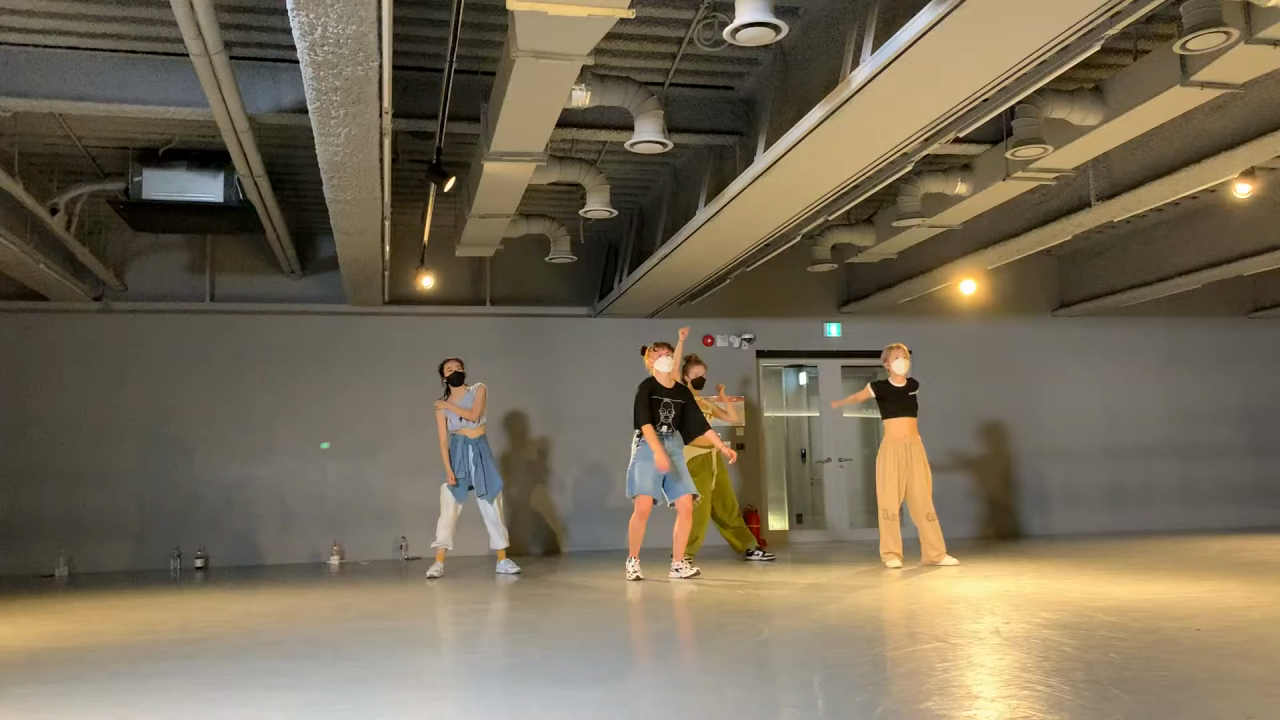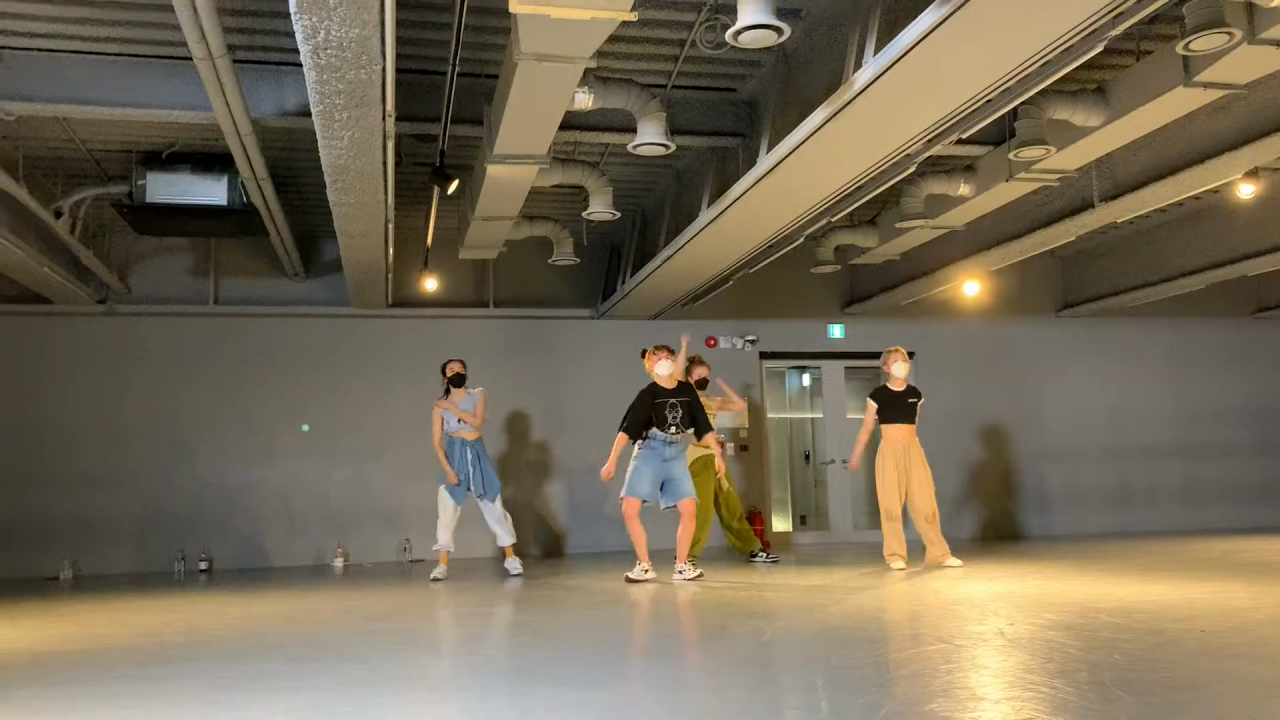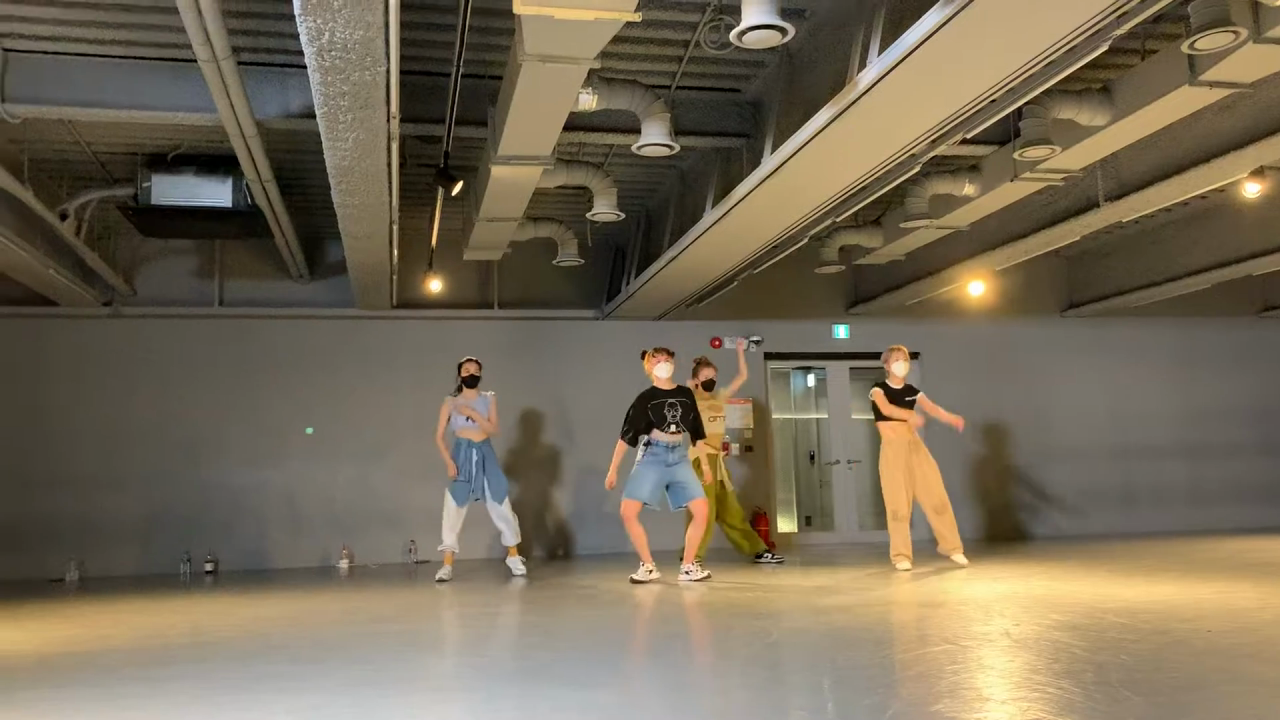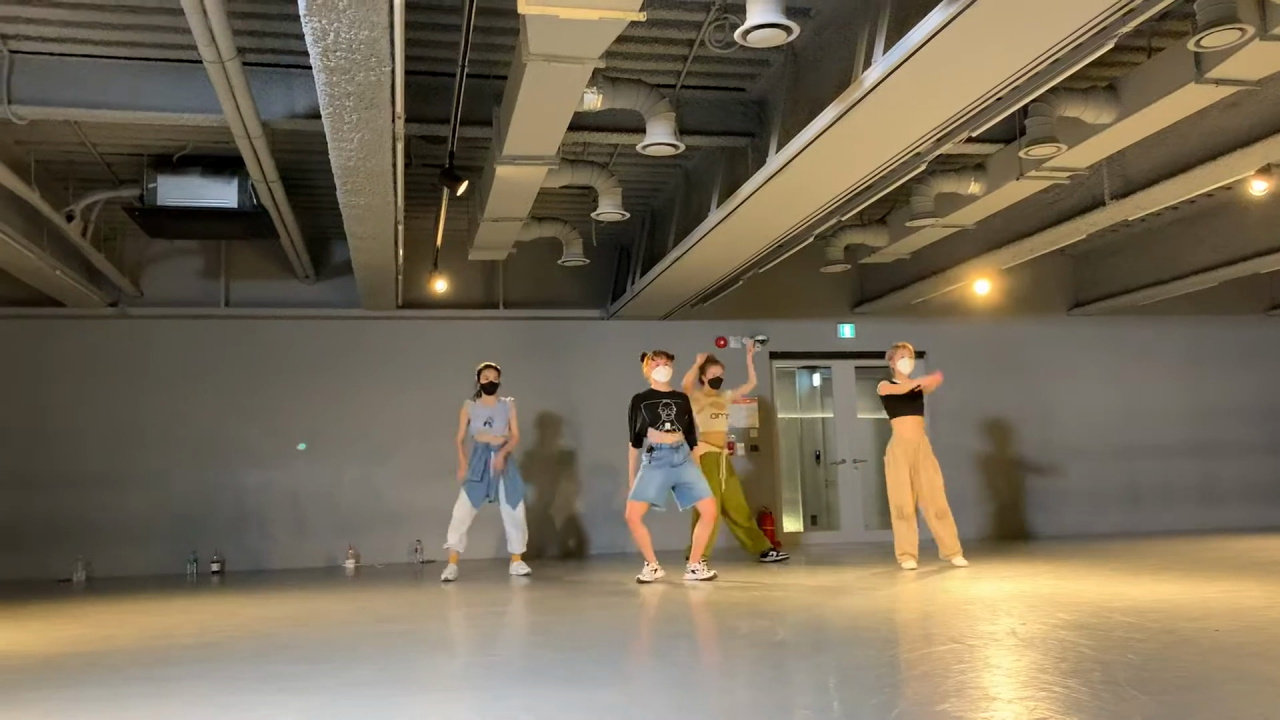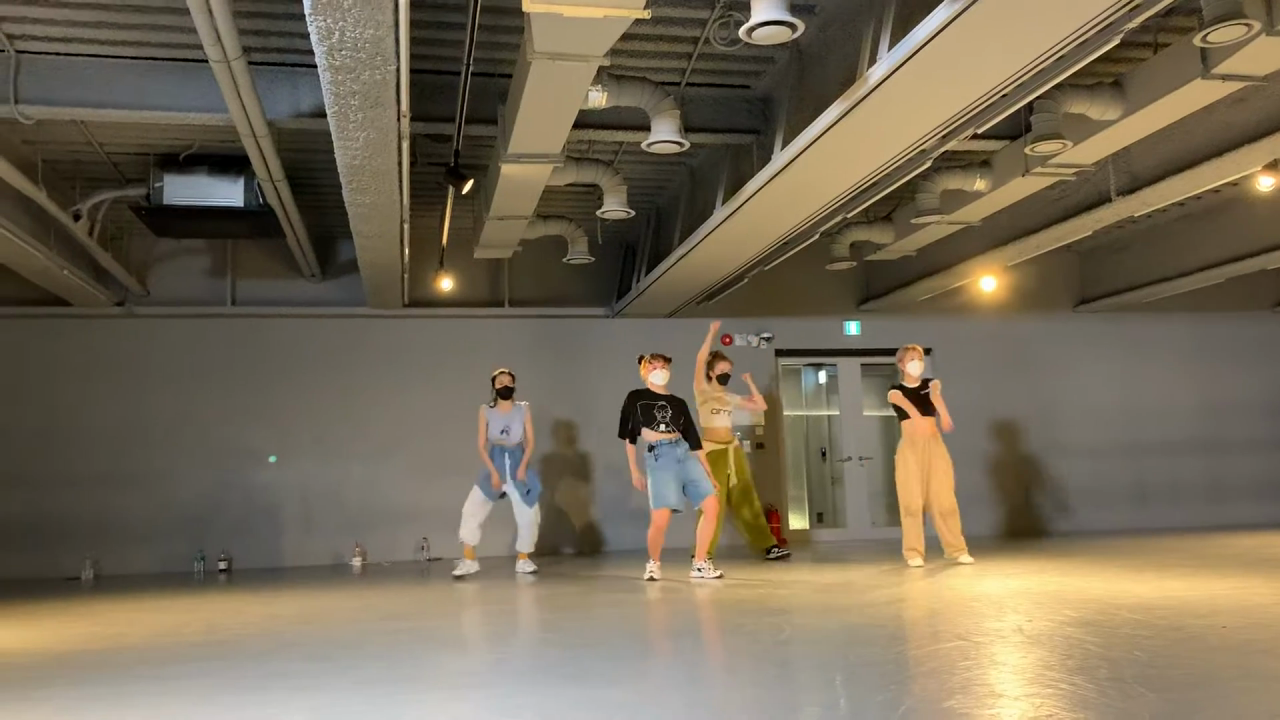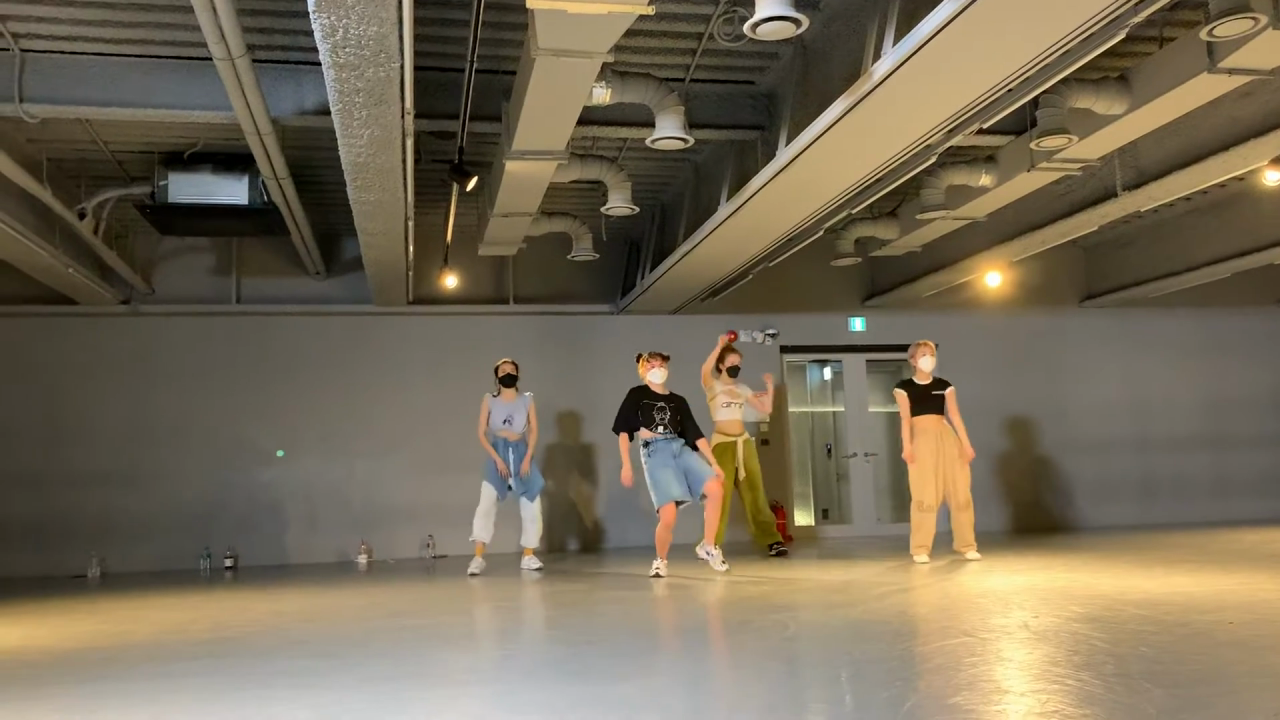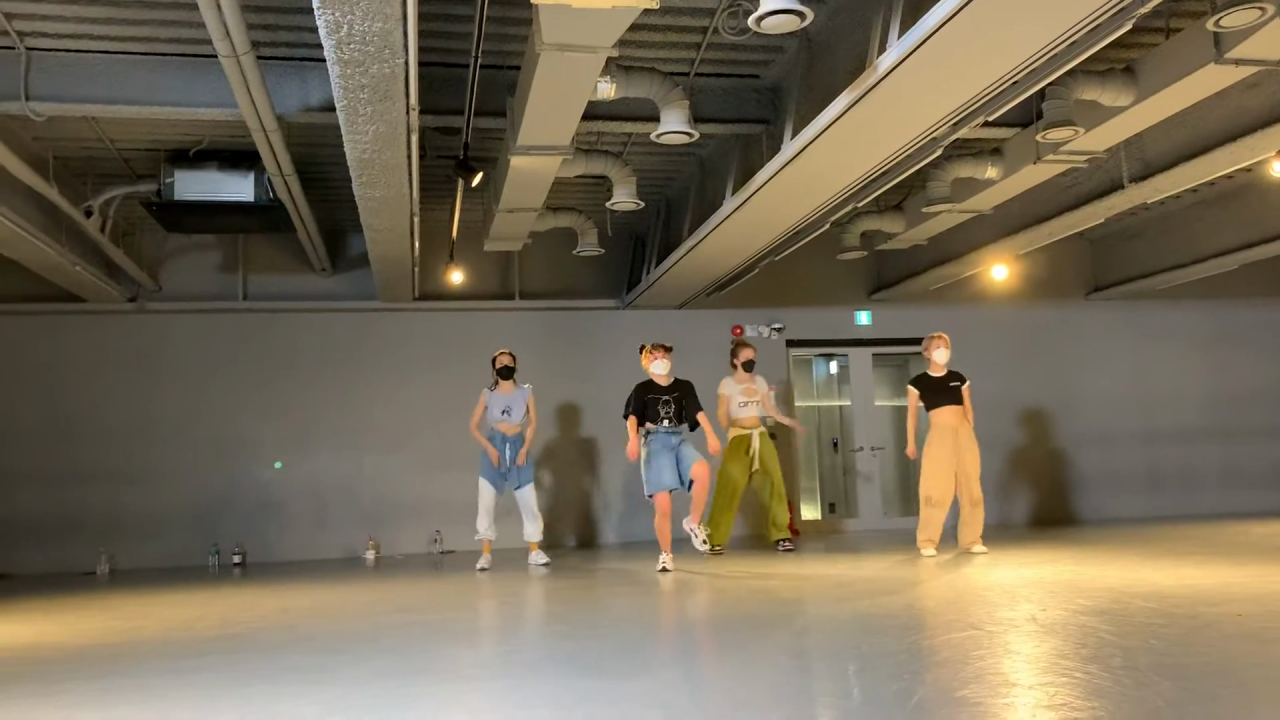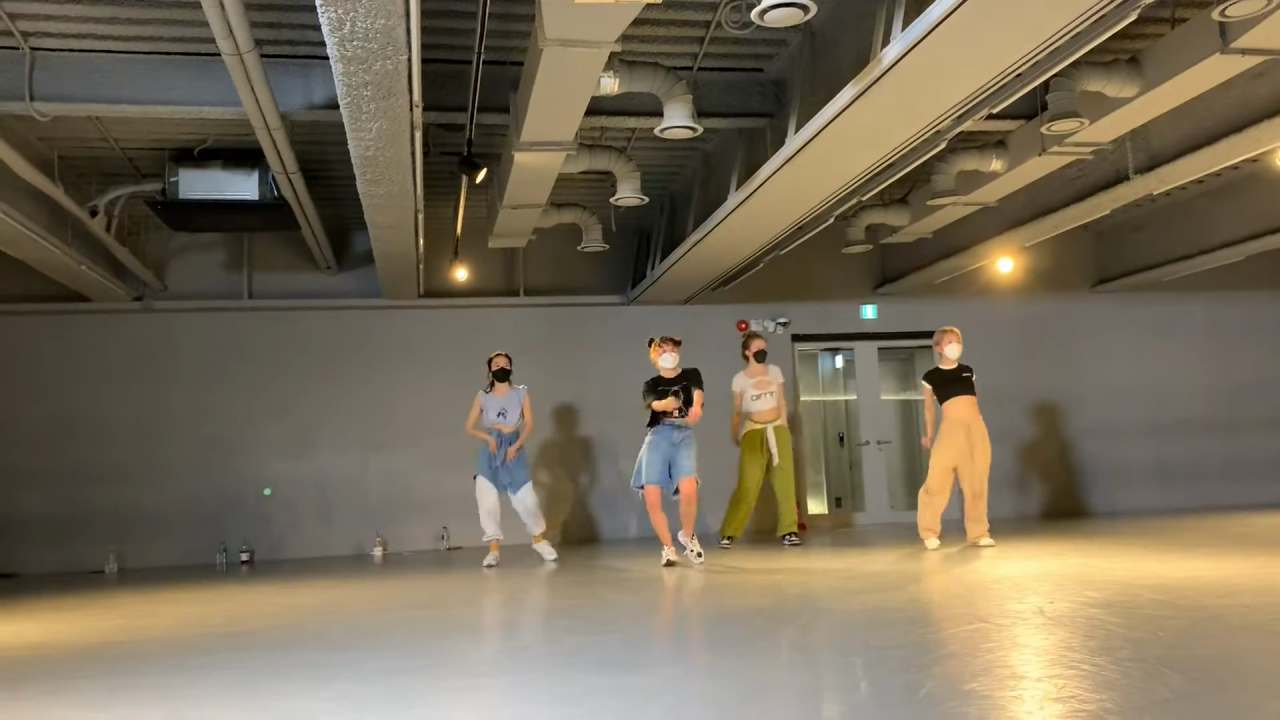
dt=0.2s
person 1, frame 1
left shoulder: (682, 391)
right shoulder: (646, 388)
left elbow: (699, 423)
right elbow: (643, 422)
left wrist: (722, 446)
right wrist: (657, 451)
left hip: (672, 447)
right hip: (647, 446)
left knee: (686, 505)
right knee: (643, 506)
left ankle: (678, 564)
right ankle: (633, 560)
person 1, frame 2
left shoulder: (687, 389)
right shoulder: (648, 394)
left elbow: (703, 425)
right elbow: (628, 427)
left wrist: (717, 454)
right wrist: (612, 460)
left hip: (676, 453)
right hip: (650, 451)
left knee: (688, 510)
right knee: (630, 509)
left ankle: (682, 566)
right ankle: (644, 564)
person 1, frame 3
left shoulder: (686, 394)
right shoulder: (644, 398)
left elbow: (697, 431)
right elbow: (626, 436)
right wrist: (613, 470)
left hip: (679, 456)
right hip: (652, 456)
left knee: (701, 510)
right knee: (627, 511)
left ankle: (687, 566)
right ankle: (648, 566)
person 1, frame 4
left shoulder: (682, 399)
right shoulder: (640, 400)
right elbow: (634, 440)
left wrist: (697, 470)
right wrist: (631, 474)
left hip: (683, 457)
right hip: (654, 459)
left knee: (709, 510)
right knee: (632, 515)
left ankle: (694, 566)
right ankle: (652, 566)
person 1, frame 5
left shoulder: (679, 403)
right shoulder: (635, 398)
left elbow: (693, 438)
right elbow: (628, 436)
left wrist: (708, 474)
right wrist: (635, 470)
left hip: (684, 454)
right hip: (658, 457)
left knee: (712, 507)
right knee: (660, 520)
left ankle: (700, 563)
right ankle: (654, 562)
person 1, frame 6
left shoulder: (678, 401)
right shoulder: (636, 395)
left elbow: (696, 433)
right elbow: (623, 430)
left wrist: (714, 464)
right wrist: (626, 464)
left hip: (681, 449)
right hip: (654, 452)
left knee: (715, 488)
right knee: (668, 516)
left ankle: (708, 545)
right ankle: (660, 560)
person 1, frame 7
left shoulder: (684, 386)
right shoulder: (642, 389)
left elbow: (698, 411)
right elbow: (631, 415)
left wrist: (710, 434)
right wrist: (633, 438)
left hip: (679, 440)
right hip: (655, 443)
left knee: (702, 472)
right knee: (662, 505)
left ankle: (694, 522)
right ankle: (666, 555)
person 1, frame 8
left shoulder: (691, 374)
right shoulder: (651, 385)
left elbow: (698, 393)
right elbow: (654, 404)
left wrist: (696, 407)
right wrist: (667, 403)
left hip: (684, 436)
right hip: (658, 436)
left knee: (688, 489)
right knee: (651, 497)
left ankle: (688, 535)
right ankle: (668, 548)
person 2, frame 1
left shoulder: (914, 385)
right shoulder: (879, 387)
right elbow: (859, 396)
right wrist: (840, 403)
left hip: (914, 447)
right hip: (892, 448)
left knee: (923, 500)
right knee: (889, 502)
left ankle: (935, 553)
right ankle: (891, 554)
person 2, frame 2
left shoulder: (915, 394)
right shoulder: (878, 394)
right elbow: (867, 426)
right wrist: (856, 455)
left hip: (912, 449)
right hip: (889, 450)
left knee: (924, 502)
right knee: (891, 504)
left ankle: (939, 554)
right ankle: (896, 555)
person 2, frame 3
left shoulder: (913, 392)
right shoulder: (878, 390)
left elbow: (932, 409)
right elbow: (886, 408)
left wrist: (951, 418)
right wrist: (909, 415)
left hip: (914, 445)
right hip: (892, 448)
left knee: (935, 495)
right knee: (898, 502)
left ankle: (952, 547)
right ankle: (901, 556)
person 2, frame 4
left shoulder: (919, 382)
right shoulder: (885, 386)
left elbow: (932, 384)
right elbow: (900, 389)
left wrist: (932, 381)
right wrist: (921, 381)
left hip: (922, 446)
right hip: (899, 447)
left knee: (935, 499)
right knee: (902, 501)
left ankle: (951, 551)
right ankle: (907, 555)
person 2, frame 5
left shoulder: (930, 383)
right shoulder: (895, 391)
left elbow: (938, 400)
right elbow: (907, 405)
left wrist: (945, 417)
right wrist: (919, 418)
left hip: (934, 443)
right hip: (910, 445)
left knee: (944, 498)
right knee: (912, 500)
left ankle: (956, 549)
right ankle: (913, 552)
person 2, frame 6
left shoulder: (944, 385)
right shoulder: (904, 387)
left elbow: (954, 415)
right elbow: (905, 417)
left wrist: (966, 443)
right wrist: (906, 445)
left hip: (946, 437)
right hip: (922, 440)
left knee: (960, 493)
right knee: (924, 496)
left ankle: (966, 545)
right ankle: (920, 548)
person 2, frame 7
left shoulder: (959, 378)
right shoulder: (918, 382)
left elbow: (968, 409)
right elbow: (912, 413)
left wrist: (969, 436)
right wrist: (911, 442)
left hip: (963, 434)
right hip: (938, 435)
left knee: (971, 490)
right knee: (935, 490)
left ankle: (970, 540)
right ankle: (927, 542)
person 2, frame 8
left shoulder: (968, 371)
right shoulder: (932, 376)
right elbow: (929, 407)
right wrist: (928, 433)
left hip: (976, 428)
right hip: (950, 429)
left knee: (976, 483)
right knee: (936, 479)
left ankle: (978, 533)
right ankle: (929, 532)
person 3, frame 1
left shoulder: (708, 401)
left elbow: (734, 419)
left wrist: (722, 398)
right wrist: (680, 343)
left hip: (713, 454)
right hip: (695, 455)
left knee: (727, 504)
right knee: (700, 505)
left ankle: (749, 547)
right ankle: (683, 552)
person 3, frame 2
left shoulder: (712, 401)
left elbow: (741, 407)
left wrist: (724, 388)
left hip: (714, 455)
right hip: (698, 456)
left knee: (731, 506)
right knee: (702, 506)
left ankle: (753, 548)
right ankle: (687, 554)
person 3, frame 3
left shoulder: (720, 397)
right shoulder: (692, 401)
left elbow: (742, 377)
left wrist: (740, 353)
right wrist: (689, 388)
left hip: (717, 458)
right hip: (701, 456)
left knee: (730, 509)
left ankle: (758, 550)
person 3, frame 4
left shoulder: (726, 397)
right shoulder: (696, 397)
left elbow: (751, 383)
right elbow: (685, 385)
left wrist: (749, 357)
right wrist: (697, 363)
left hip: (723, 455)
right hip: (705, 454)
left knee: (737, 505)
left ankle: (763, 549)
person 3, frame 5
left shoulder: (731, 397)
right shoulder: (703, 391)
left elbow: (761, 407)
right elbow: (700, 362)
left wrist: (750, 384)
right wrist: (711, 335)
left hip: (734, 449)
right hip: (712, 450)
left knee: (747, 499)
right knee: (714, 501)
left ankle: (767, 545)
right ankle: (703, 551)
person 3, frame 6
left shoulder: (743, 388)
right shoulder: (713, 384)
left elbow: (766, 409)
right elbow: (705, 371)
left wrist: (769, 387)
right wrist: (719, 348)
left hip: (745, 442)
right hip: (722, 443)
left knee: (755, 492)
left ankle: (772, 540)
person 3, frame 7
left shoulder: (760, 382)
right shoulder: (727, 384)
left elbow: (771, 411)
right elbow: (722, 416)
left wrist: (791, 422)
right wrist: (725, 421)
left hip: (761, 436)
right hip: (739, 437)
left knee: (774, 485)
right knee: (729, 489)
left ankle: (781, 536)
right ankle: (714, 540)
person 3, frame 8
left shoulder: (775, 371)
right shoulder: (740, 379)
left elbow: (782, 402)
right elbow: (737, 410)
left wrist: (783, 426)
right wrist: (735, 434)
left hip: (778, 429)
right hip: (753, 431)
left knee: (785, 480)
right knee: (748, 482)
left ankle: (788, 530)
right ankle: (730, 533)
person 4, frame 1
left shoulder: (478, 390)
right shoulder: (441, 406)
left elbow: (474, 414)
right elbow: (443, 441)
left wrist: (449, 405)
right wrist: (448, 470)
left hip: (480, 451)
right hip: (457, 454)
left knee: (492, 506)
right knee: (448, 509)
left ankle: (502, 559)
right ankle: (439, 562)
person 4, frame 2
left shoulder: (477, 395)
right shoulder: (440, 406)
left elbow: (476, 421)
right elbow: (437, 442)
left wrist: (453, 408)
right wrist: (448, 469)
left hip: (477, 454)
right hip: (454, 455)
left knee: (493, 506)
right knee: (447, 510)
left ankle: (510, 556)
right ankle: (442, 564)
person 4, frame 3
left shoulder: (489, 399)
right shoulder: (450, 402)
left elbow: (493, 428)
right elbow: (440, 436)
left wrist: (471, 413)
right wrist: (449, 461)
left hip: (485, 455)
right hip: (462, 455)
left knee: (501, 507)
right knee: (453, 511)
left ankle: (513, 555)
right ankle: (447, 565)
person 4, frame 4
left shoulder: (508, 405)
right shoulder: (469, 406)
left elbow: (515, 436)
right elbow: (460, 439)
left wrist: (504, 452)
right wrist: (462, 463)
left hip: (503, 460)
right hip: (479, 459)
left knee: (515, 513)
right knee: (462, 512)
left ankle: (516, 561)
right ankle: (452, 564)
person 4, frame 5
left shoulder: (523, 409)
right shoulder: (486, 411)
left elbow: (530, 440)
right elbow: (481, 445)
left wrist: (523, 465)
right wrist: (493, 471)
left hip: (517, 461)
right hip: (494, 461)
left knee: (529, 513)
right knee: (473, 506)
left ankle: (522, 559)
right ankle: (469, 559)
person 4, frame 6
left shoulder: (527, 400)
right shoulder: (489, 400)
left elbow: (533, 431)
right elbow: (481, 432)
left wrist: (528, 458)
right wrist: (496, 457)
left hip: (520, 453)
right hip: (498, 453)
left knee: (531, 507)
right knee: (487, 502)
left ankle: (528, 556)
right ankle: (478, 557)
person 4, frame 7
left shoulder: (525, 392)
right shoulder: (487, 395)
left elbow: (532, 423)
right elbow: (473, 426)
left wrist: (525, 449)
right wrist: (489, 447)
left hip: (517, 448)
right hip: (494, 448)
left knee: (528, 500)
right knee: (486, 500)
left ankle: (535, 551)
right ankle: (486, 553)
person 4, frame 8
left shoulder: (521, 393)
right shoulder: (483, 396)
left elbow: (529, 424)
right elbow: (469, 427)
left wrist: (517, 445)
right wrist: (487, 437)
left hip: (514, 447)
right hip: (491, 450)
left knee: (526, 499)
right knee: (488, 500)
left ankle: (540, 541)
right ankle: (494, 550)
